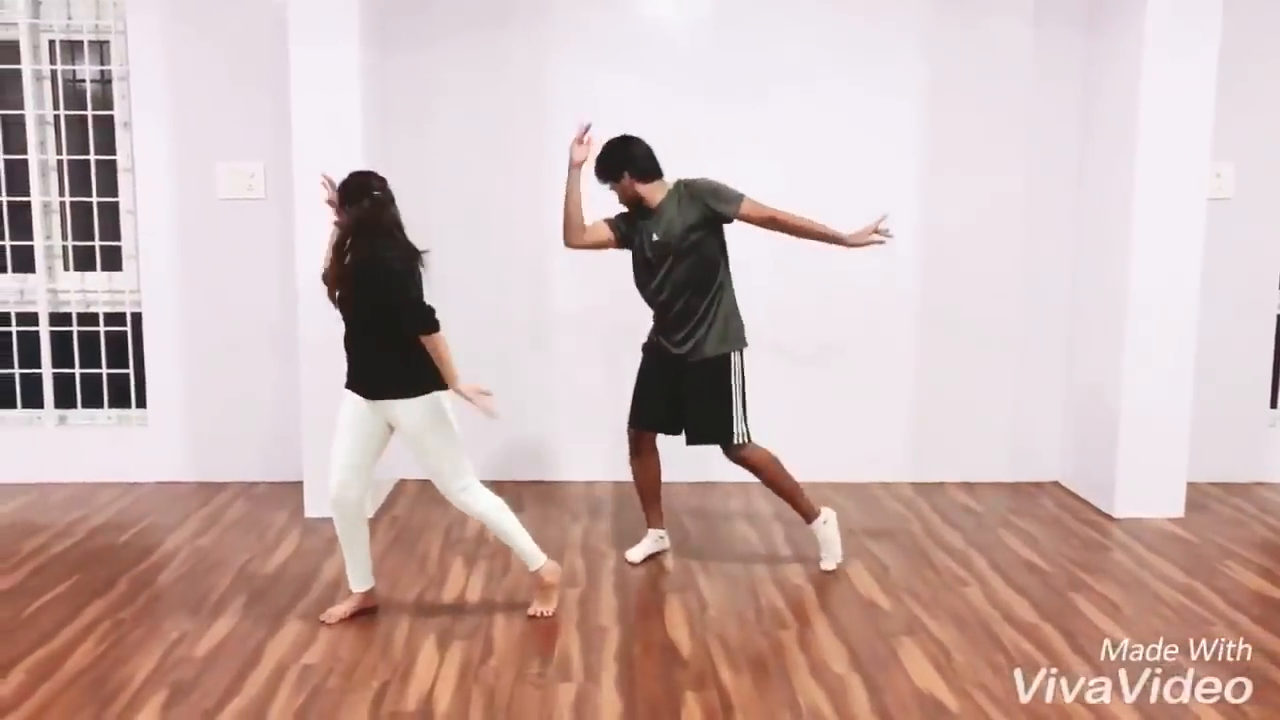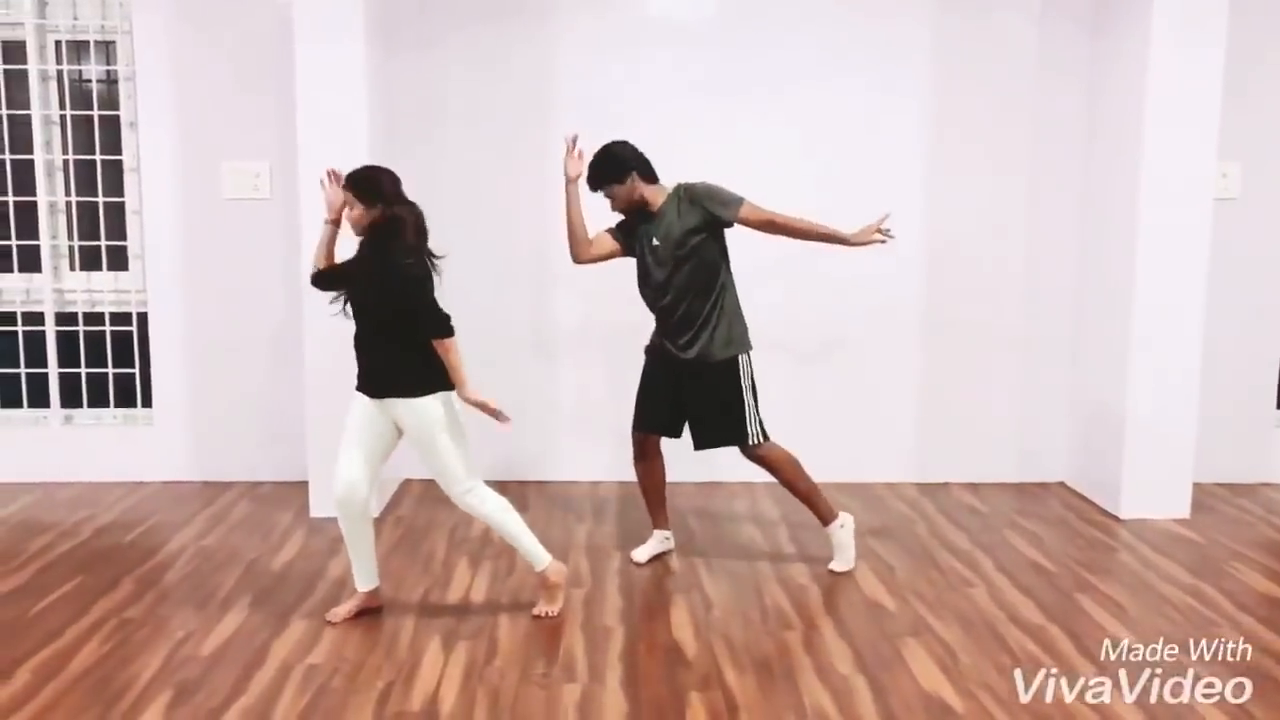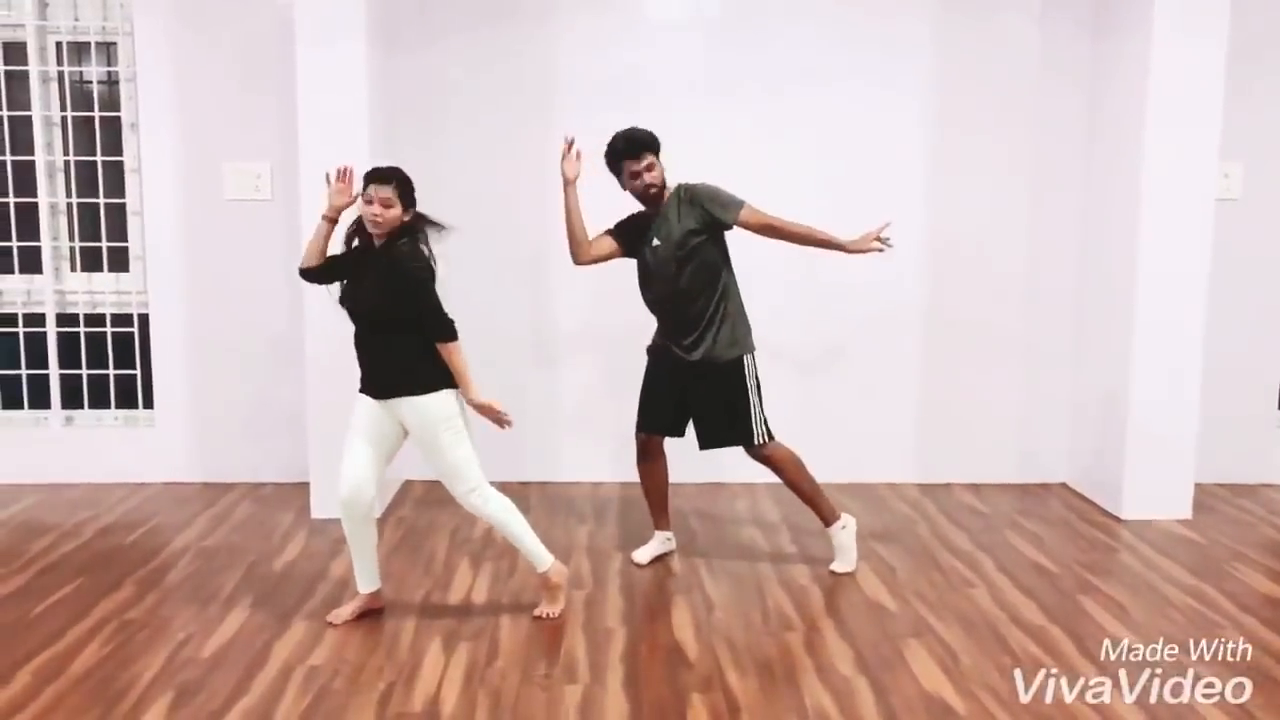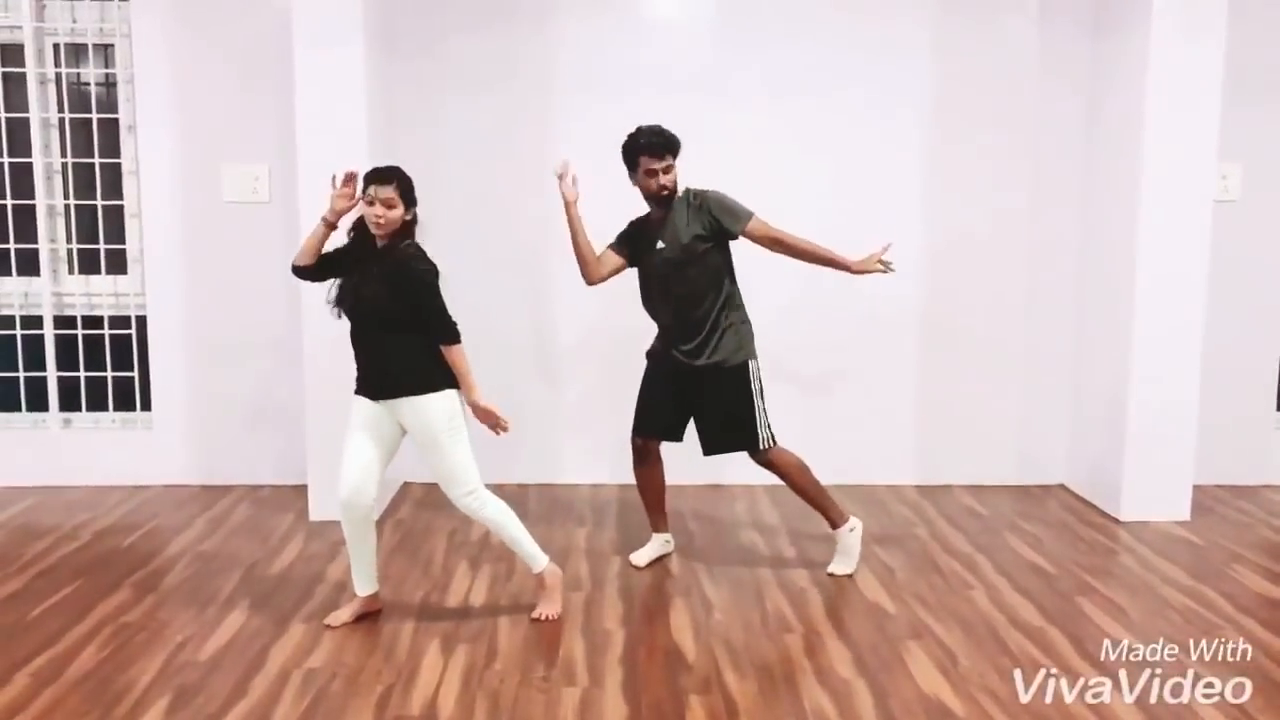
dt=0.2s
person 1, frame 1
left shoulder: (387, 258)
right shoulder: (366, 255)
left elbow: (423, 322)
right elbow: (334, 284)
left wrist: (454, 382)
right wrist: (339, 229)
left hip: (412, 393)
right hip: (363, 392)
left knee: (462, 489)
right knee: (343, 494)
left ankle: (545, 571)
right ankle: (363, 591)
person 1, frame 2
left shoulder: (403, 259)
right shoulder: (374, 257)
left elbow: (437, 326)
right elbow: (323, 277)
left wrist: (463, 388)
right wrist: (332, 219)
left hip: (421, 394)
right hip: (373, 393)
left knee: (467, 492)
right knee: (348, 493)
left ankle: (550, 571)
right ankle: (367, 591)
person 1, frame 3
left shoulder: (408, 261)
right shoulder: (365, 255)
left elbow: (441, 328)
right elbow: (311, 269)
left wrist: (469, 392)
right wrist: (332, 214)
left hip: (426, 392)
right hip: (377, 395)
left knee: (472, 491)
right knee: (353, 494)
left ankle: (551, 572)
right ankle: (369, 593)
person 1, frame 4
left shoulder: (412, 263)
right shoulder: (360, 253)
left elbow: (444, 332)
right elbow: (303, 267)
left wrist: (472, 397)
right wrist: (330, 219)
left hip: (426, 392)
right hip: (373, 396)
left knee: (468, 493)
right knee: (353, 496)
left ankle: (547, 572)
right ankle: (366, 595)
person 2, frame 1
left shoulder: (698, 195)
right shoulder: (632, 222)
left elbow: (769, 217)
right elbow: (575, 237)
left wrist: (845, 239)
right wrist: (574, 170)
left hip: (716, 346)
right hip: (665, 346)
left knee: (738, 447)
right knee: (639, 434)
left ankle: (820, 520)
right ankle: (656, 532)
person 2, frame 2
left shoulder: (698, 199)
right shoulder: (632, 230)
left elbow: (769, 221)
right elbow: (581, 253)
left wrist: (847, 238)
right wrist: (571, 185)
left hip: (721, 350)
right hip: (668, 350)
left knee: (756, 446)
right knee: (644, 438)
left ankle: (835, 522)
right ankle: (661, 533)
person 2, frame 3
left shoulder: (699, 200)
right shoulder: (633, 229)
left elbow: (768, 225)
right elbow: (581, 254)
left wrist: (846, 245)
right wrist: (570, 187)
left hip: (724, 350)
right hip: (671, 350)
left knee: (760, 446)
right knee: (647, 439)
left ankle: (838, 523)
right ankle: (663, 534)
person 2, frame 4
left shoulder: (708, 206)
right shoulder: (637, 234)
left elbow: (774, 238)
right elbow: (593, 273)
left wrist: (849, 266)
right wrist: (570, 207)
left hip: (725, 354)
right hip: (672, 353)
left knee: (763, 450)
right knee: (643, 442)
left ankle: (844, 526)
right ankle: (661, 535)
